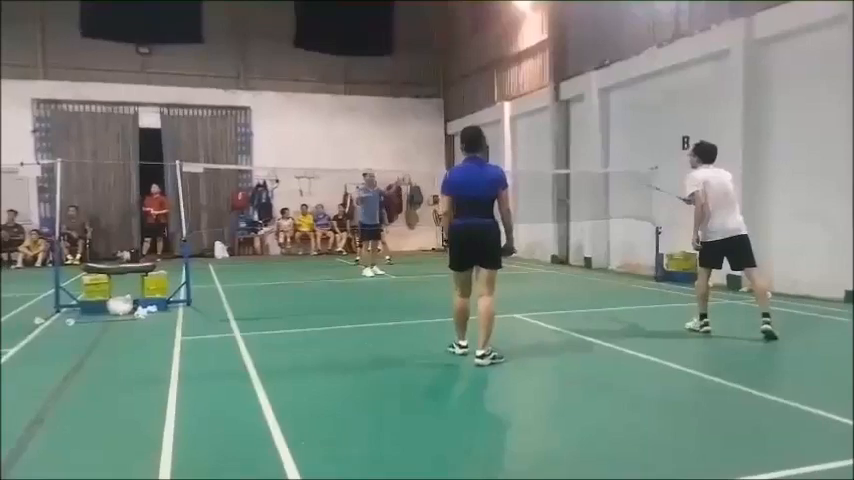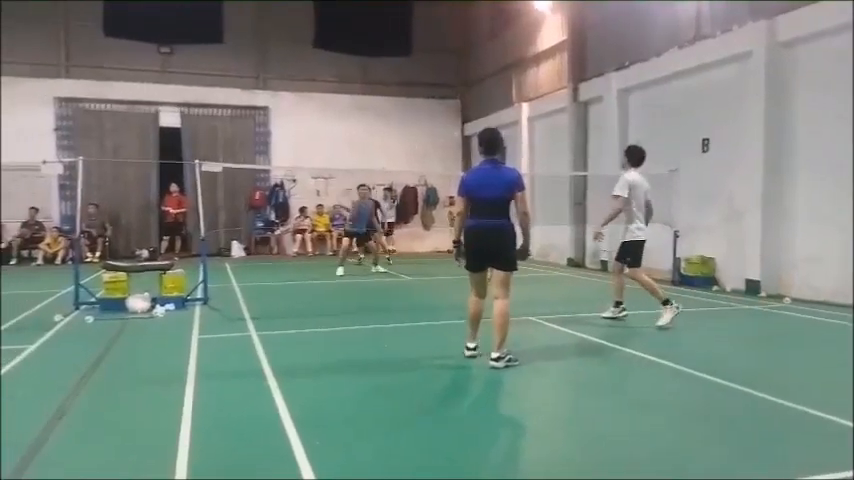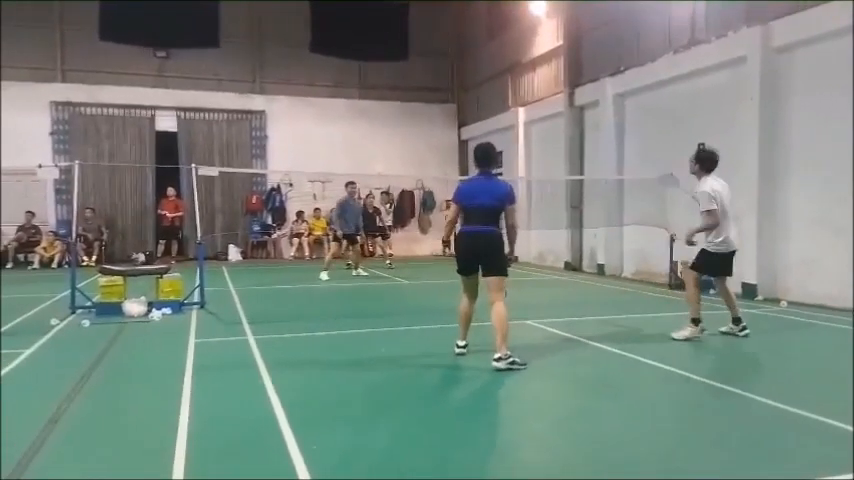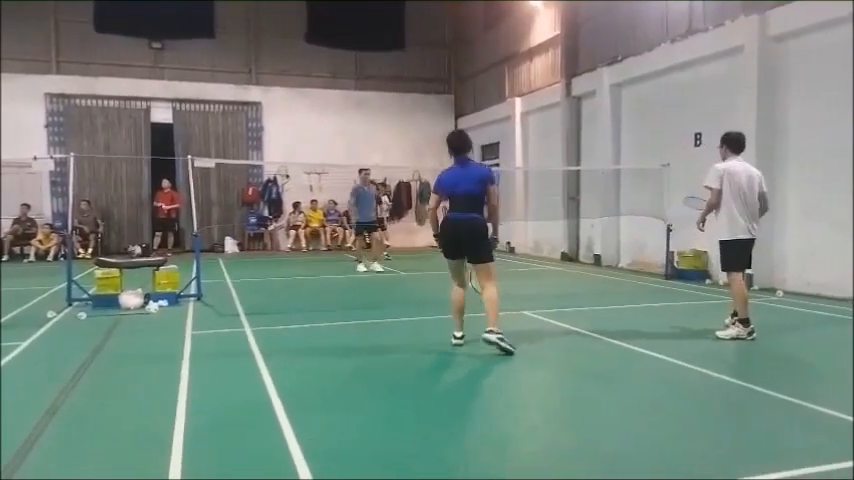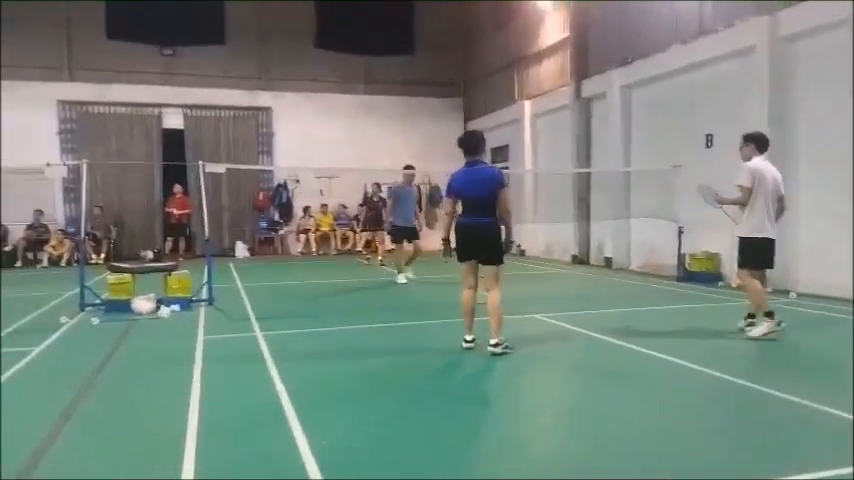
dt=1s
person 1, frame 1
left shoulder: (452, 175)
right shoulder: (496, 173)
left elbow: (445, 213)
right elbow: (505, 210)
left wrist: (450, 239)
right wrist: (509, 239)
left hip: (460, 235)
right hip: (487, 234)
left knee: (461, 293)
right knee: (486, 294)
left ankle: (461, 342)
right ankle: (483, 351)
person 1, frame 2
left shoulder: (468, 177)
right shoulder: (512, 176)
left elbow: (461, 213)
right elbow: (523, 212)
left wrist: (457, 241)
right wrist: (526, 242)
left hip: (475, 236)
right hip: (502, 236)
left knee: (476, 294)
right knee: (501, 296)
left ankle: (471, 344)
right ankle: (498, 353)
person 1, frame 3
left shoulder: (463, 187)
right shoulder: (505, 188)
left elbow: (452, 219)
right elbow: (511, 225)
left wrist: (445, 240)
right wrist: (511, 250)
left hip: (466, 241)
right hip: (491, 243)
left knee: (468, 294)
right knee: (497, 300)
left ankle: (461, 342)
right ankle: (501, 354)
person 1, frame 4
left shoulder: (444, 176)
right shoulder: (484, 172)
left elbow: (432, 208)
right elbow: (493, 205)
left wrist: (437, 234)
right wrist: (494, 233)
left hip: (451, 228)
right hip: (476, 228)
left knee: (459, 283)
right knee: (488, 283)
left ankle: (458, 333)
right ankle: (493, 330)
person 1, frame 5
left shoulder: (456, 178)
right shoulder: (495, 174)
left elbow: (449, 212)
right elbow: (504, 209)
left wrist: (445, 239)
right wrist: (508, 235)
left hip: (465, 232)
right hip: (489, 232)
left knee: (469, 286)
right knee: (493, 287)
left ankle: (468, 336)
right ankle: (496, 340)
person 2, frame 1
left shoulder: (695, 176)
right shoulder: (726, 174)
left elbow: (701, 205)
left wrist: (695, 233)
left hip: (713, 234)
right hip: (737, 231)
left knee: (703, 275)
right knee: (753, 275)
left ankle: (702, 320)
right ankle: (766, 320)
person 2, frame 2
left shoulder: (626, 178)
right shoulder: (642, 181)
left elbow: (619, 207)
right elbow: (650, 210)
left wrist: (601, 226)
left hip: (633, 235)
right hip: (631, 234)
left knee: (636, 274)
right knee: (617, 269)
left ankle: (669, 305)
right ankle: (618, 307)
person 2, frame 3
left shoulder: (705, 189)
right shoulder: (719, 182)
left elbow: (713, 221)
left wrist: (693, 232)
left hip: (716, 245)
right hip: (728, 244)
left knee: (690, 278)
right knee: (720, 283)
left ankle: (694, 325)
right ankle: (738, 324)
person 2, frame 4
left shoulder: (720, 168)
right shoulder: (755, 172)
left elbow: (714, 200)
right elbow: (765, 206)
left wrist: (702, 216)
left hip: (731, 232)
right hip: (749, 232)
left knee: (734, 277)
right knee: (740, 275)
left ankle: (744, 326)
right ankle: (736, 316)
person 2, frame 5
left shoulder: (750, 166)
right shoulder: (774, 172)
left elbow: (745, 199)
right elbow: (781, 206)
left wrist: (725, 200)
left hip: (751, 232)
right hip: (768, 233)
left knee: (745, 275)
right knee: (758, 275)
left ankle: (770, 318)
right ankle: (751, 318)
